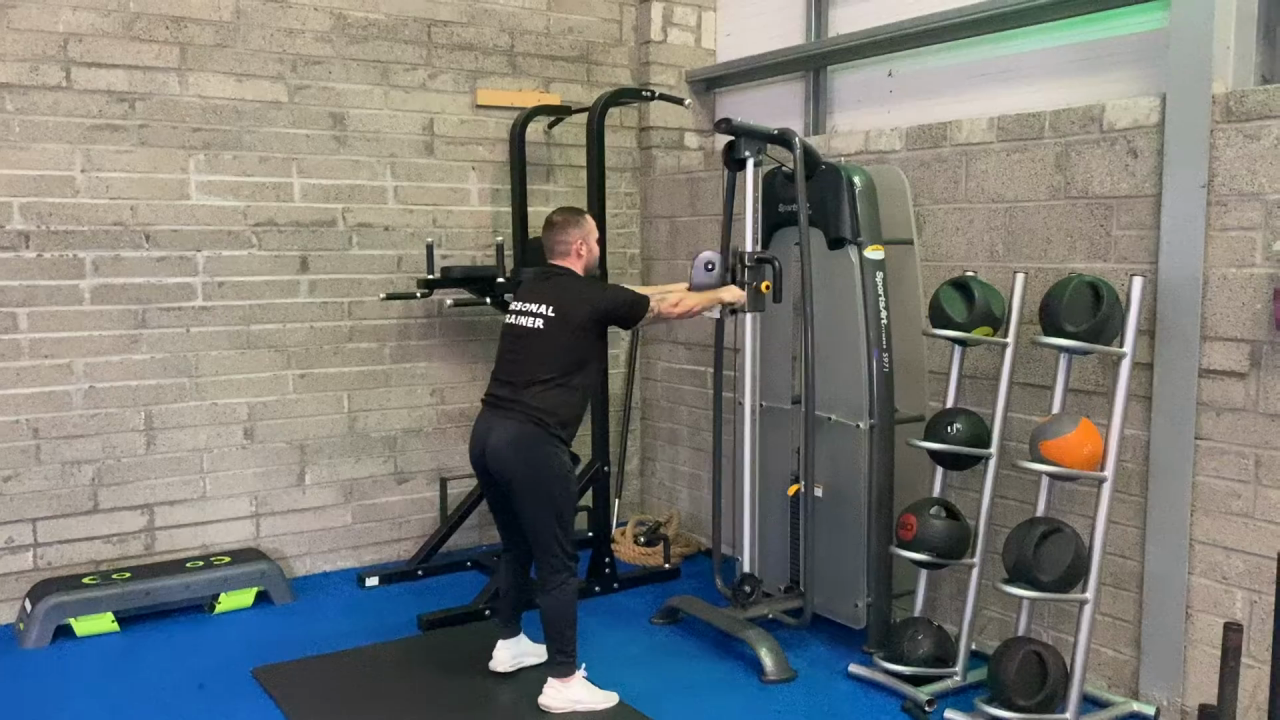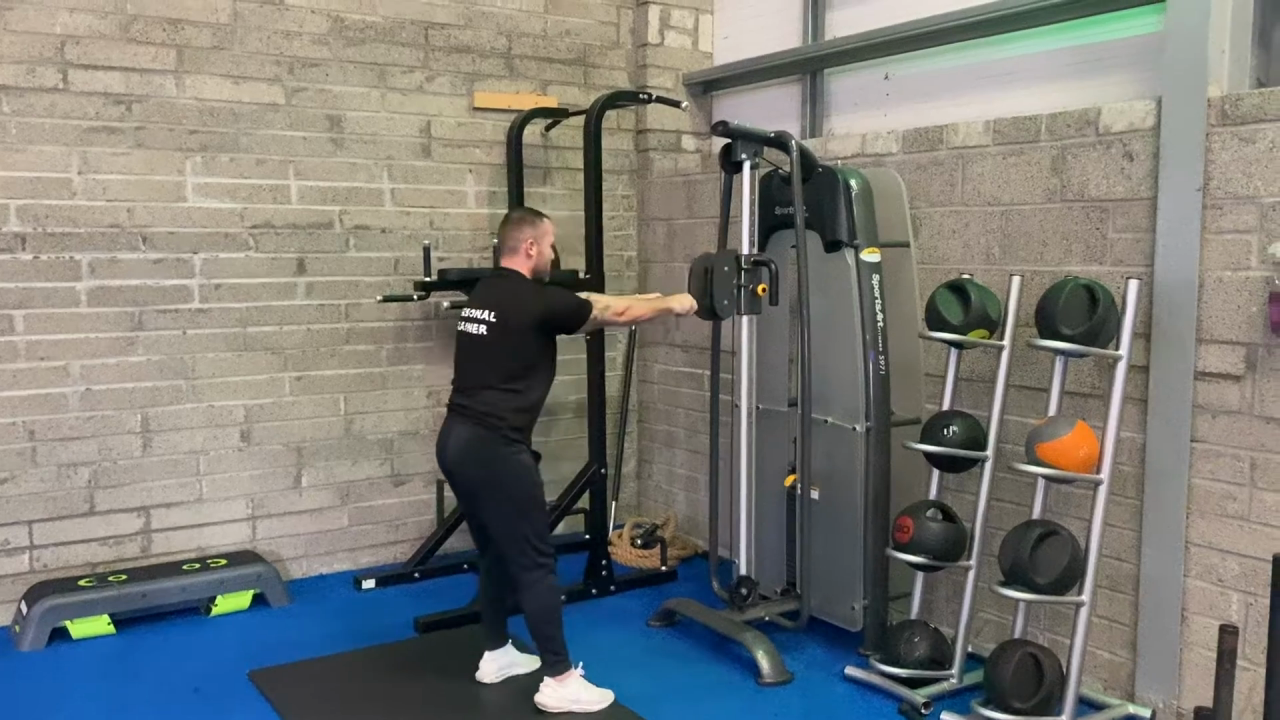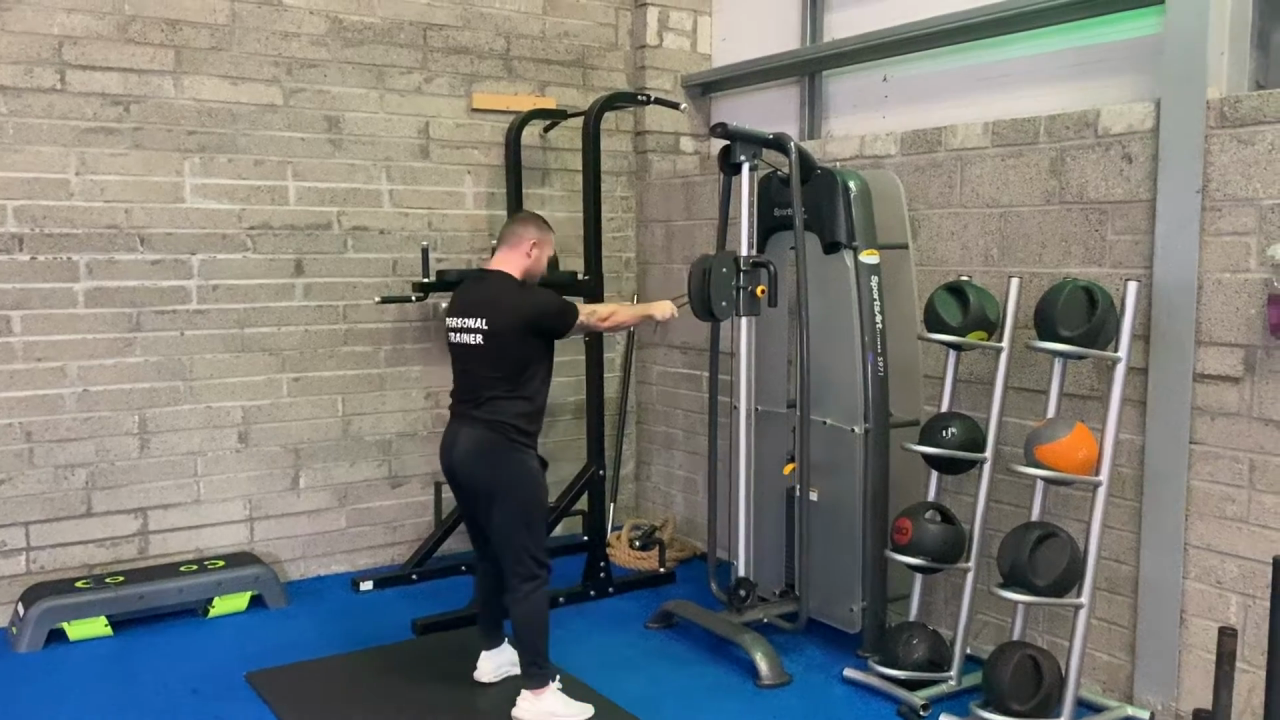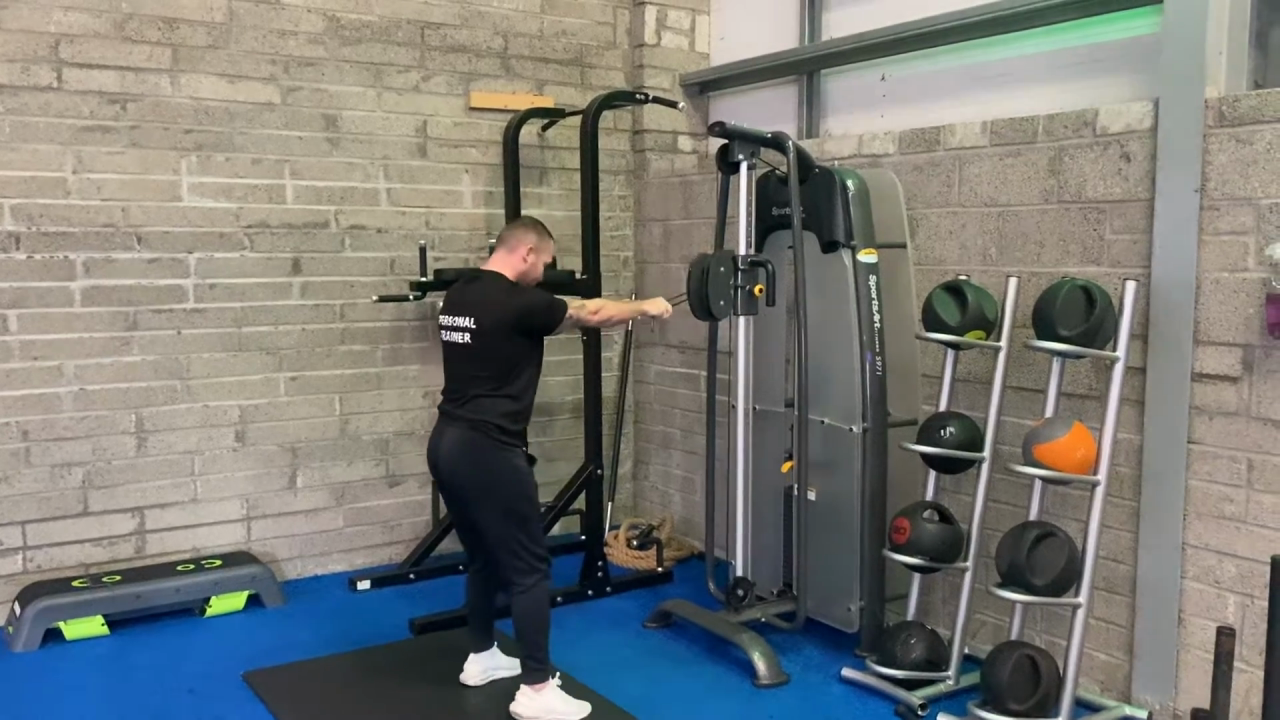
dt=0.4s
person 1, frame 1
left shoulder: (530, 288)
right shoulder: (590, 299)
right elbow: (670, 308)
left wrist: (686, 285)
right wrist: (721, 295)
left hip: (487, 433)
right hip: (532, 444)
left knee: (517, 546)
right knee: (556, 563)
left ankle: (509, 643)
right ankle: (563, 682)
person 1, frame 2
left shoulder: (487, 292)
right shoulder: (535, 301)
left elbow: (587, 304)
right elbow: (615, 315)
left wrist: (652, 296)
right wrist: (671, 305)
left hip: (456, 441)
right hip: (493, 448)
left knee: (496, 553)
right knee: (534, 562)
left ankle: (496, 654)
right ankle: (559, 680)
person 1, frame 3
left shoulder: (464, 297)
right shoulder: (526, 303)
right elbow: (598, 320)
left wrist: (625, 308)
right wrist: (651, 311)
left hip: (459, 444)
right hip: (501, 451)
left knee: (491, 555)
right knee: (528, 571)
left ankle: (493, 654)
person 1, frame 4
left shoulder: (460, 295)
right shoulder: (516, 302)
right elbow: (589, 314)
right wrist: (645, 307)
left hip: (448, 444)
right hip: (487, 451)
left knee: (485, 558)
right knee: (529, 568)
left ankle: (481, 657)
